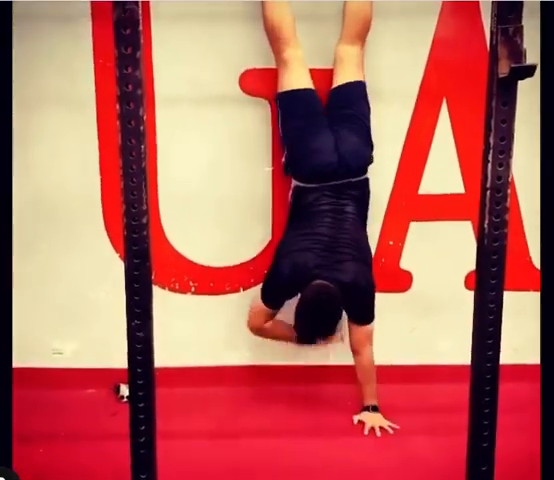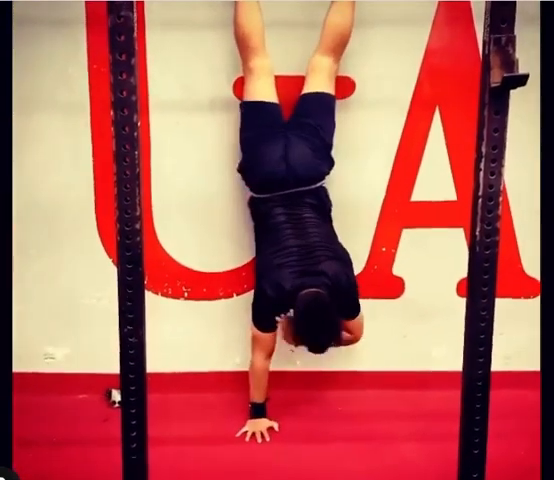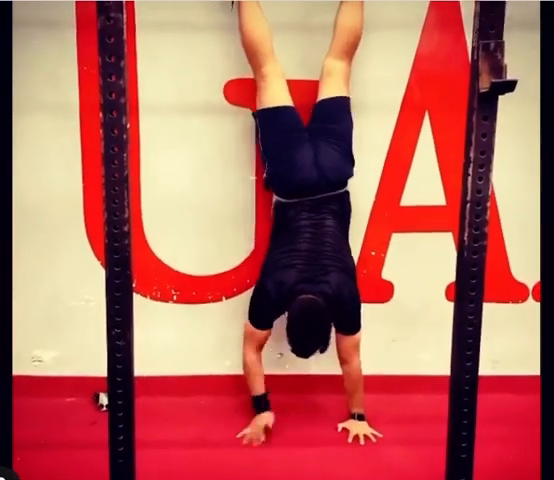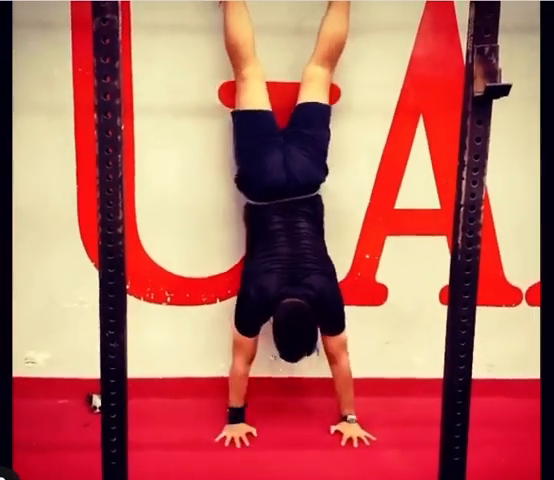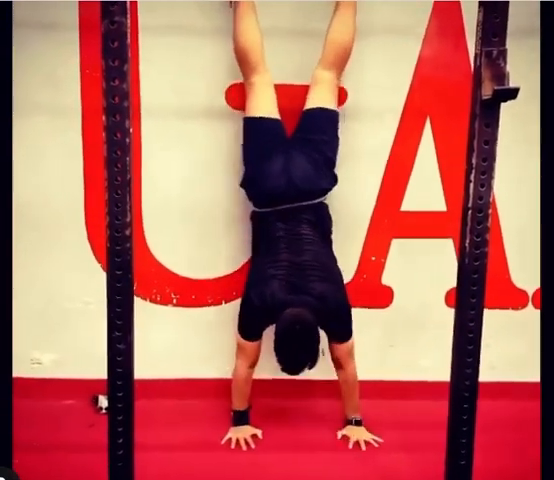
dt=0.4s
person 1, frame 1
left shoulder: (357, 280)
right shoulder: (287, 268)
left elbow: (362, 350)
right elbow: (261, 322)
left wrist: (372, 406)
right wrist: (305, 335)
left hip: (348, 161)
right hip: (313, 162)
left knee: (349, 51)
right knee: (289, 54)
person 1, frame 2
left shoulder: (340, 278)
right shoulder: (272, 288)
left elbow: (354, 333)
right elbow: (261, 355)
right wrist: (255, 413)
left hip: (304, 170)
right hip: (268, 171)
left knee: (324, 60)
right knee: (257, 63)
person 1, frame 3
left shoulder: (343, 292)
right shoulder: (273, 288)
left elbow: (350, 361)
left wrist: (358, 416)
right wrist: (260, 407)
left hip: (328, 170)
right hip: (293, 175)
left knee: (336, 65)
right knee: (267, 69)
person 1, frame 4
left shoulder: (324, 291)
right shoulder: (256, 293)
left elbow: (340, 357)
right elbow: (240, 359)
left wrist: (350, 417)
right wrist: (233, 420)
left hip: (301, 176)
right hip: (265, 182)
left knee: (317, 71)
right knee: (248, 71)
person 1, frame 5
left shoulder: (333, 301)
right shoulder: (259, 299)
left elbow: (346, 367)
right elbow: (245, 364)
left wrist: (355, 421)
right wrist: (238, 420)
left hip: (307, 185)
right hip: (271, 189)
left knee: (326, 76)
right knee: (258, 77)
